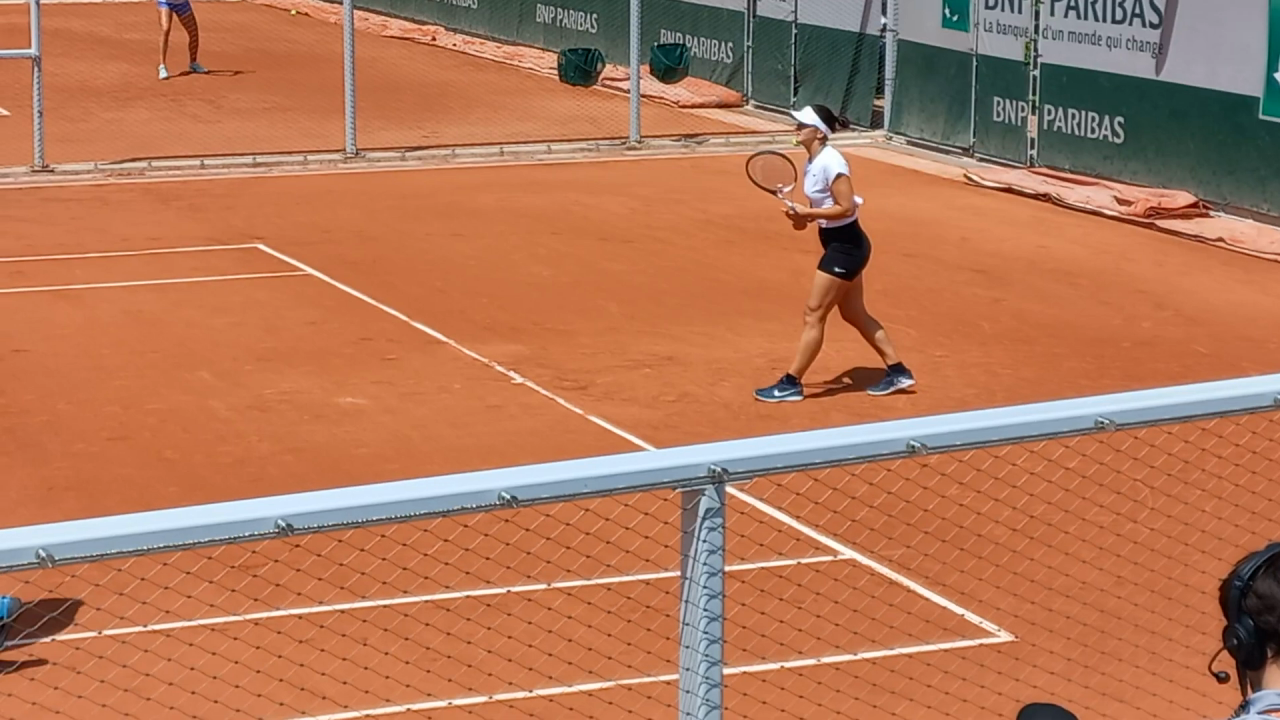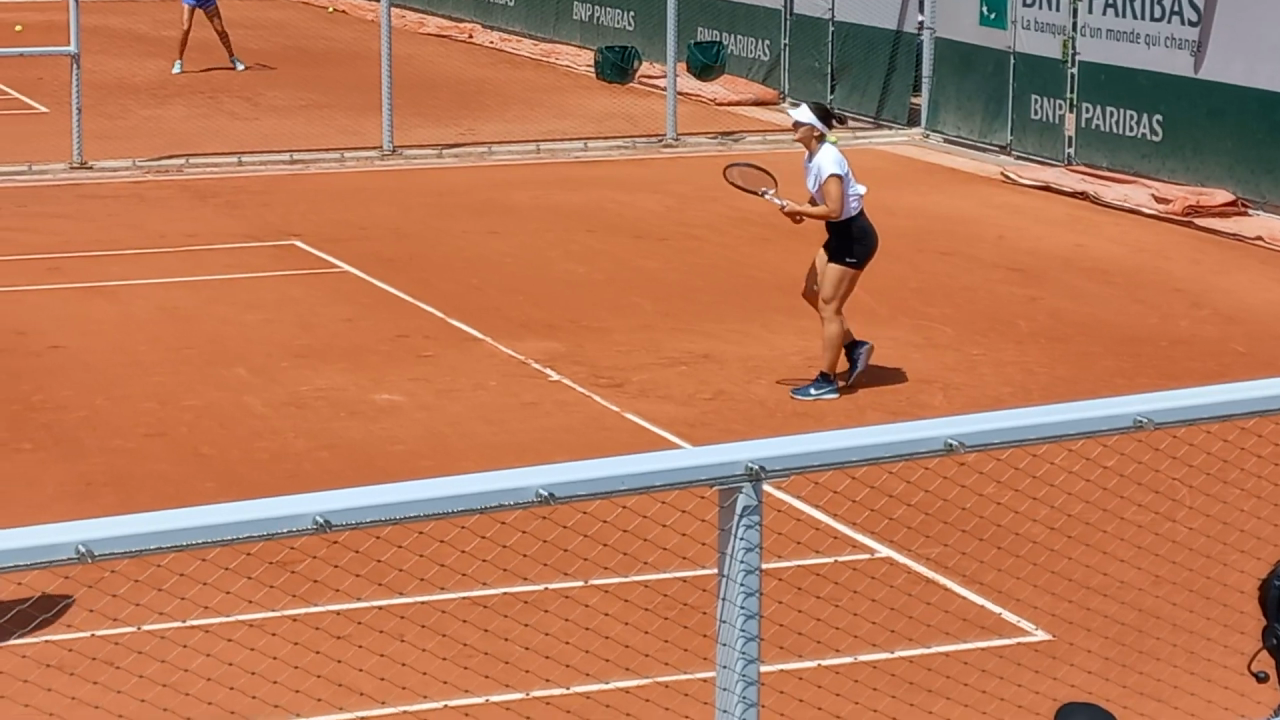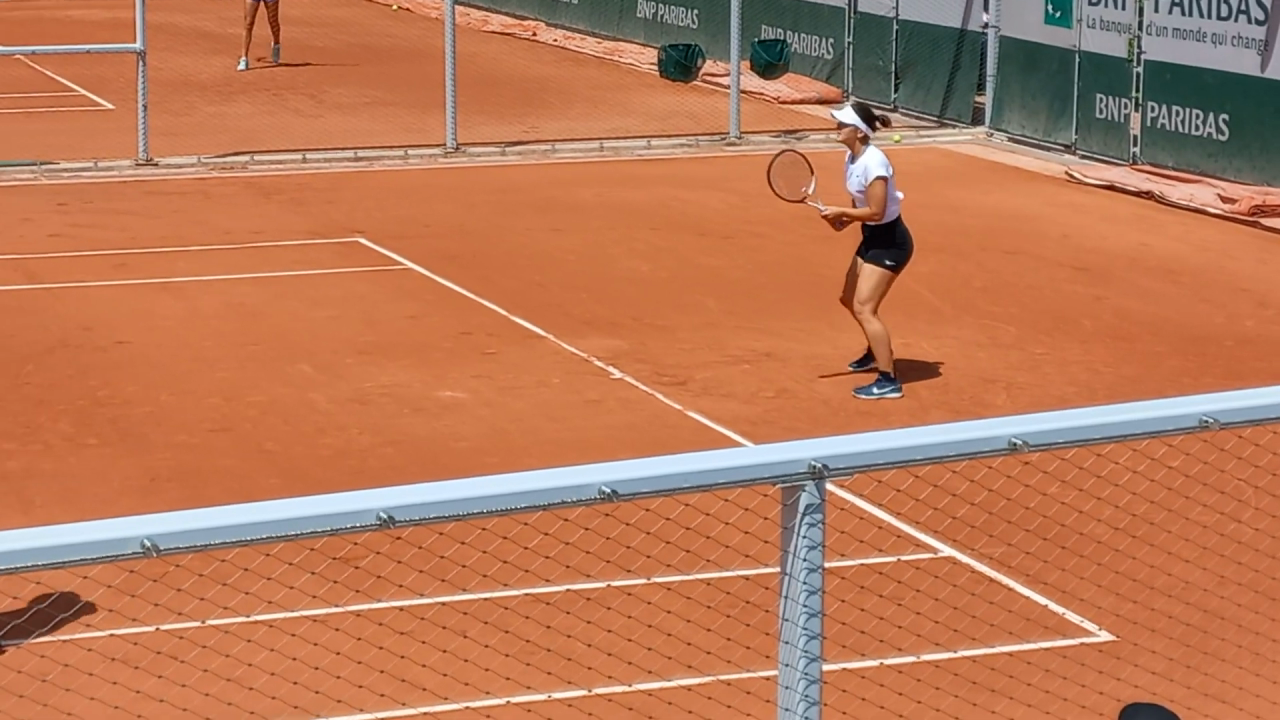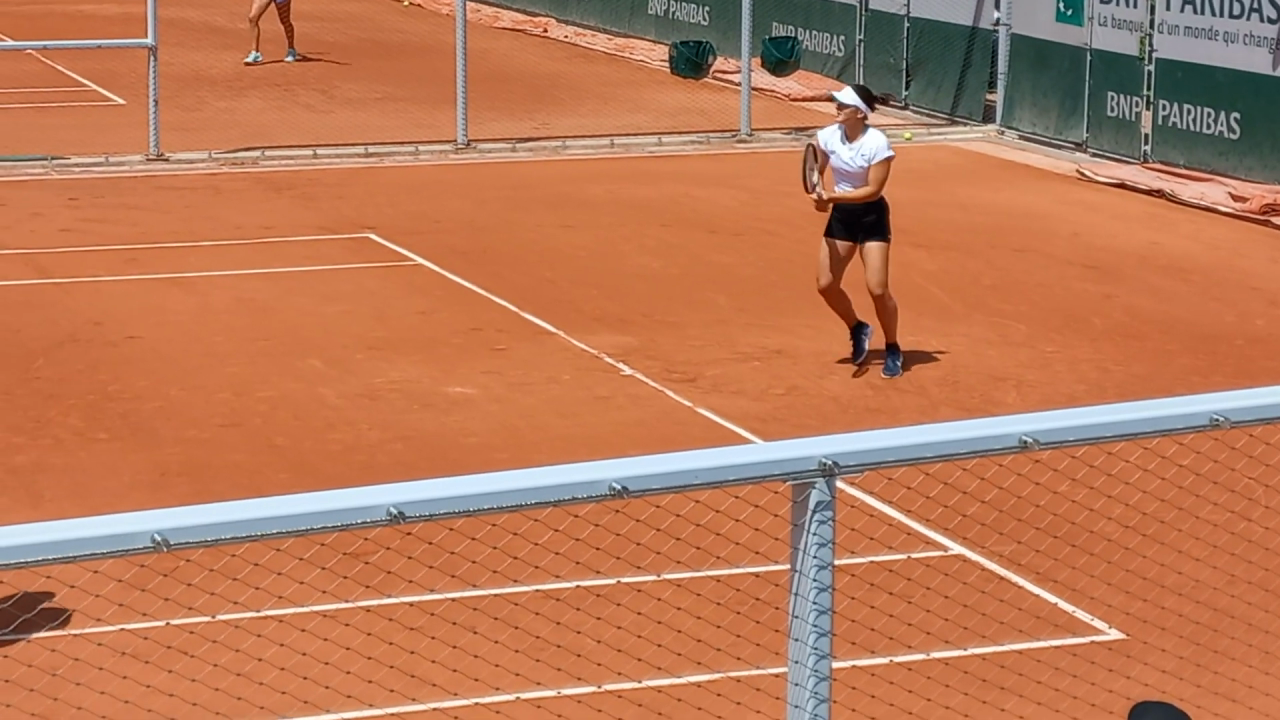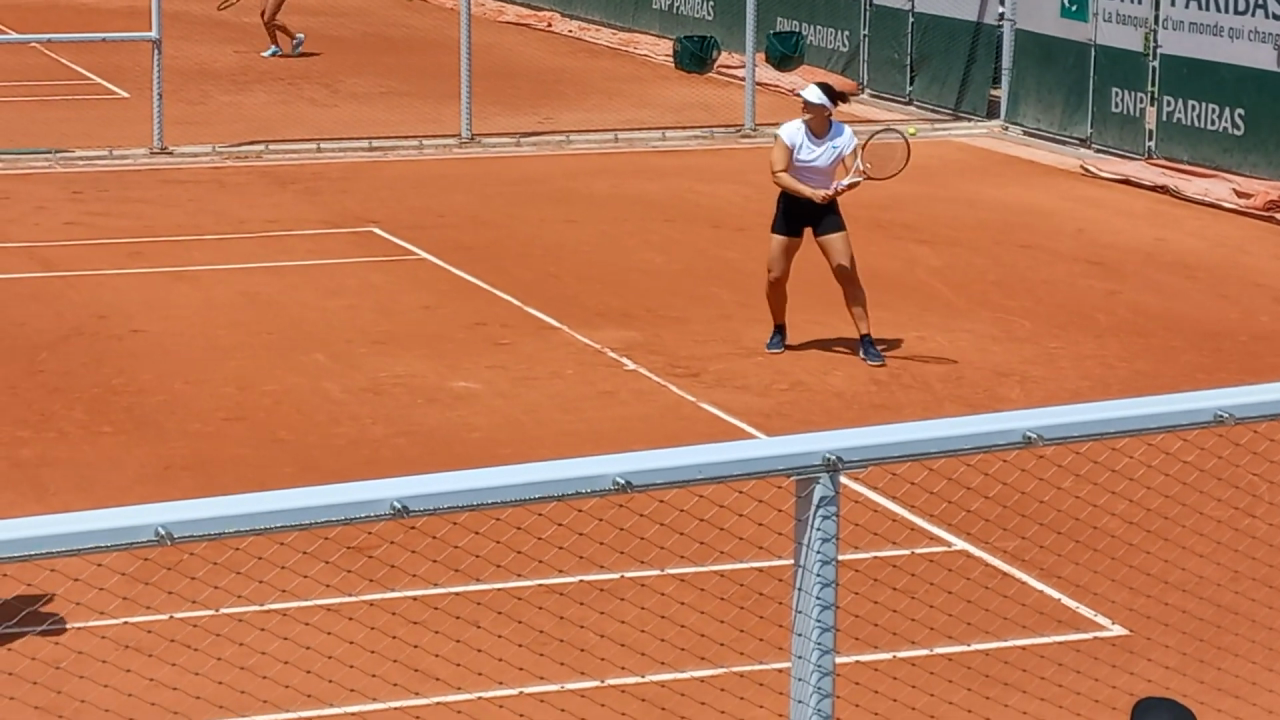
dt=0.3s
person 1, frame 1
left shoulder: (830, 163)
right shoulder: (812, 161)
left elbow: (845, 208)
left wrist: (808, 213)
right wrist: (802, 215)
left hip: (846, 245)
right hip: (843, 244)
left knee: (813, 314)
right knee: (854, 313)
left ankle: (792, 383)
right ankle: (898, 372)
person 1, frame 2
left shoulder: (828, 161)
right shoulder: (811, 156)
left elbow: (833, 210)
left wrist: (799, 210)
right wrist: (799, 209)
left hip: (854, 238)
right hip: (843, 235)
left knee: (827, 306)
right knee: (811, 293)
left ankle: (827, 381)
right ankle: (854, 347)
person 1, frame 3
left shoulder: (874, 162)
right shoulder: (850, 158)
left elbow: (876, 211)
left wrist: (841, 213)
right wrist: (842, 218)
left hip: (890, 241)
right hip: (871, 237)
left knee: (864, 307)
right knee: (849, 299)
left ankle: (888, 380)
right ankle: (877, 354)
person 1, frame 4
left shoulder: (878, 144)
right shoulder: (827, 136)
left elbow: (873, 190)
right elbow: (818, 170)
left wrist: (834, 197)
right wrist: (822, 195)
left hip: (871, 216)
right hip: (841, 215)
left knee: (877, 289)
right knee: (826, 284)
left ankle: (892, 349)
right ankle: (858, 329)
person 1, frame 5
left shoulder: (844, 135)
right shoulder: (789, 132)
left elbow: (852, 177)
right elbow: (779, 175)
left wrist: (835, 191)
right wrist: (809, 193)
left hip: (826, 208)
right hip: (792, 205)
left knee: (847, 273)
right knee: (775, 277)
left ankle: (866, 340)
right ankle: (779, 330)
